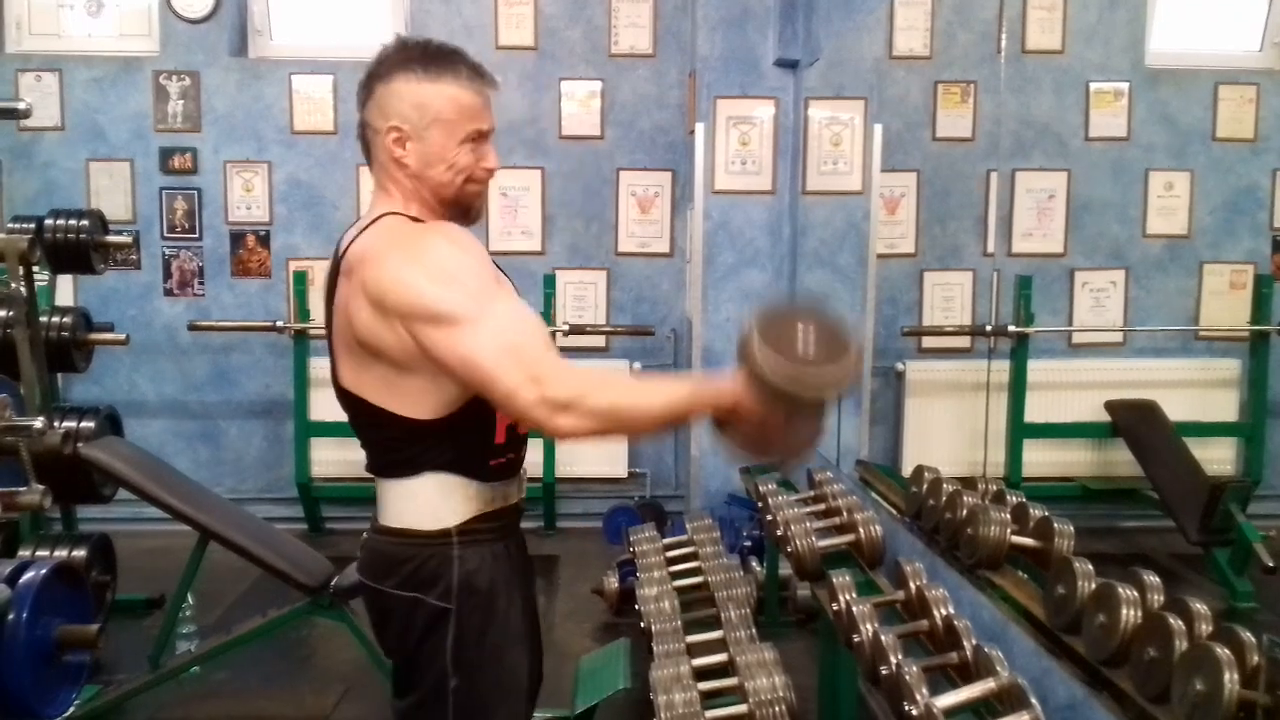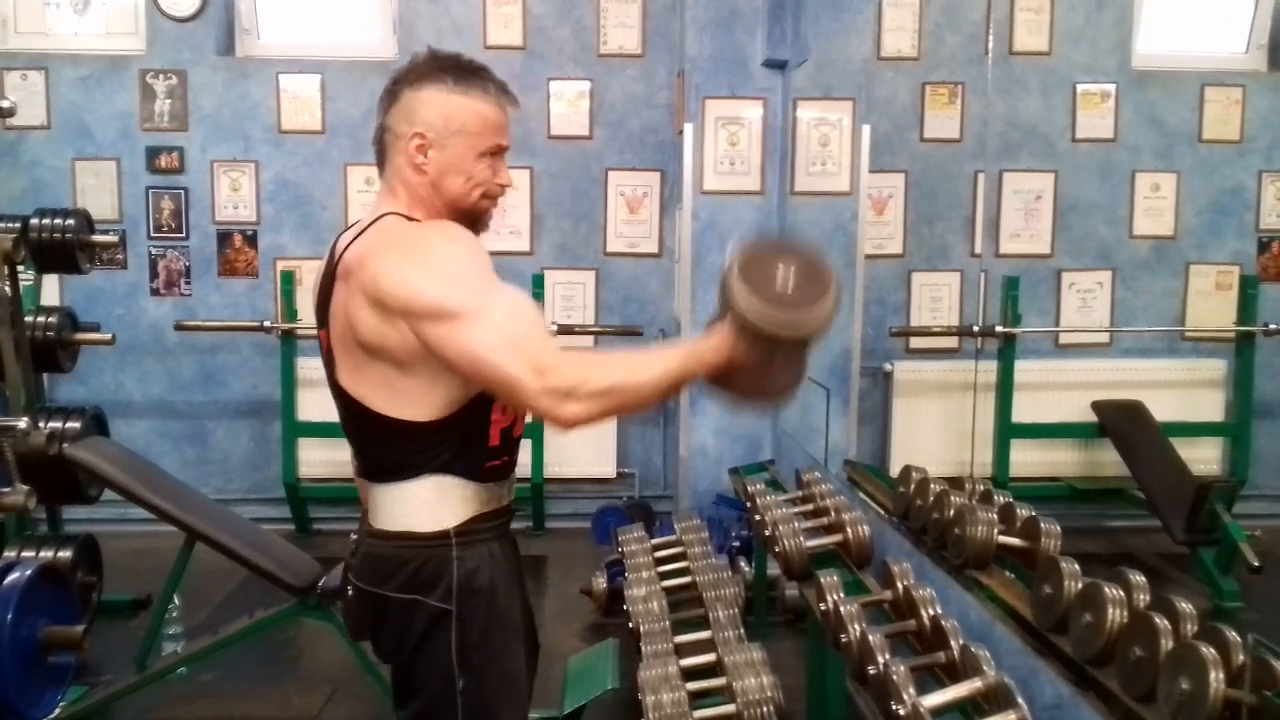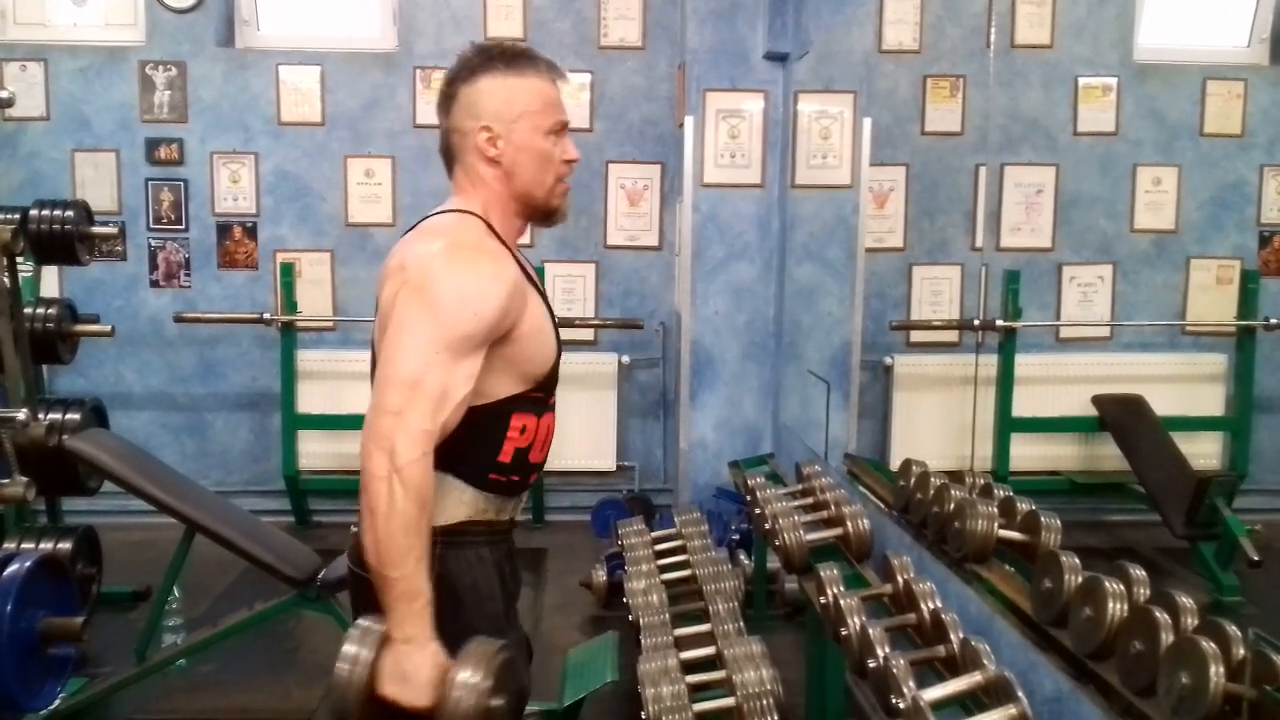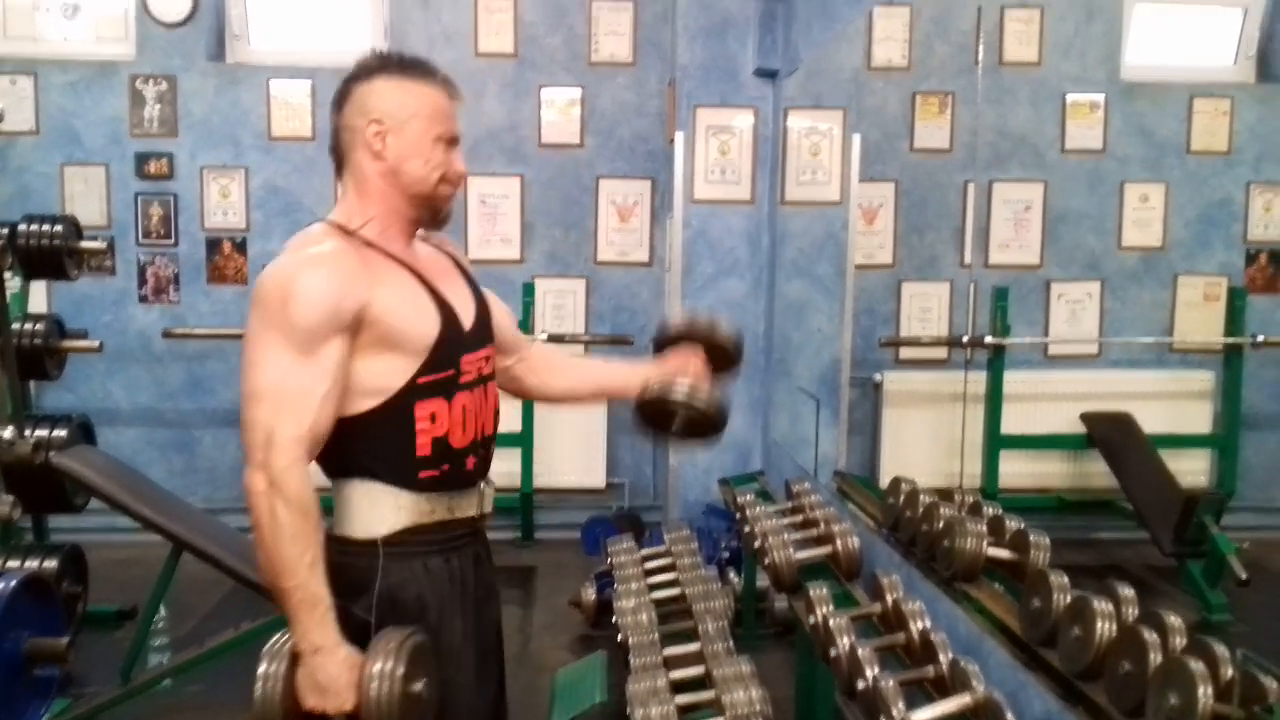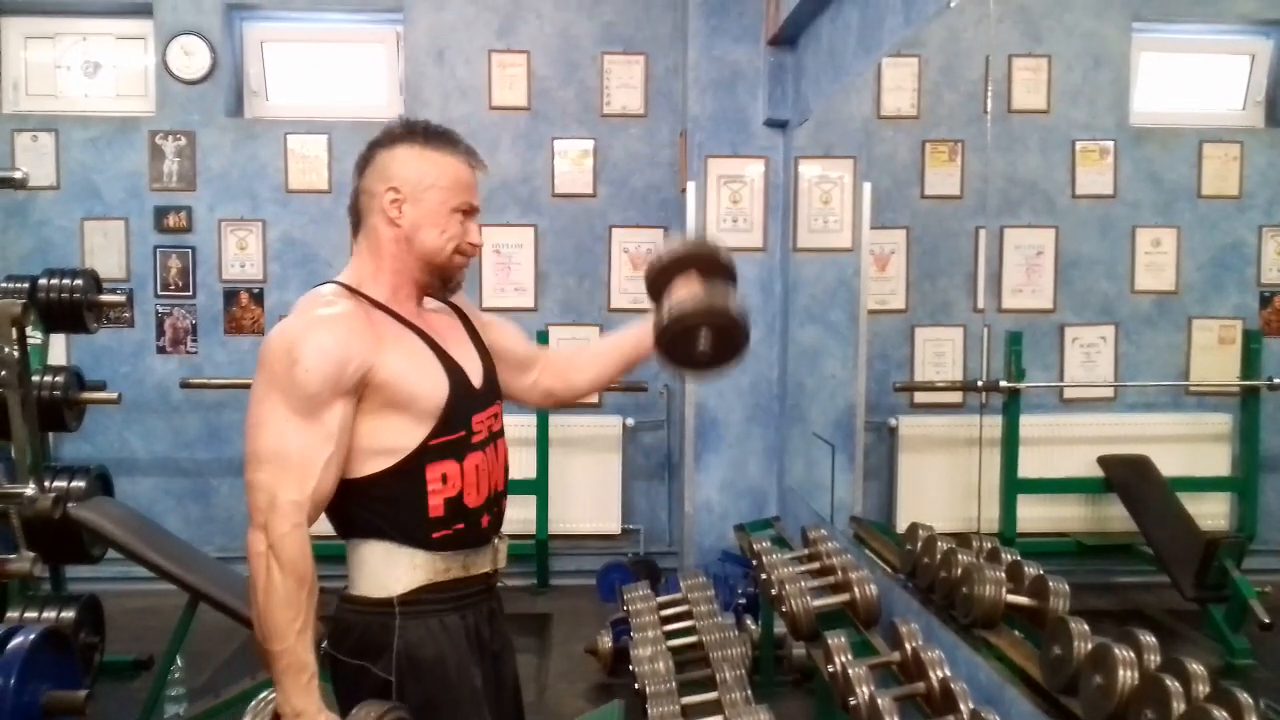
dt=0.7s
person 1, frame 1
left shoulder: (387, 249)
right shoulder: (417, 258)
right elbow: (558, 399)
right wrist: (720, 394)
left hip: (444, 548)
right hip: (447, 564)
person 1, frame 2
left shoulder: (370, 251)
right shoulder: (419, 258)
right elbow: (562, 388)
right wrist: (713, 349)
left hip: (429, 553)
right hip: (444, 567)
person 1, frame 3
left shoulder: (480, 255)
right shoulder: (462, 264)
right elbow: (396, 452)
right wrist: (411, 635)
left hip: (467, 553)
right hip: (436, 565)
person 1, frame 4
left shoulder: (436, 262)
right shoulder: (318, 273)
left elbow: (525, 361)
right elbow: (274, 468)
left wrist: (650, 375)
right wrist: (318, 642)
left hip: (462, 560)
right hip: (390, 580)
person 1, frame 5
left shoulder: (451, 319)
right shoulder: (326, 336)
left elbow: (552, 373)
right elbow: (276, 527)
left wrist: (659, 325)
left hip: (476, 615)
right hip: (400, 635)
